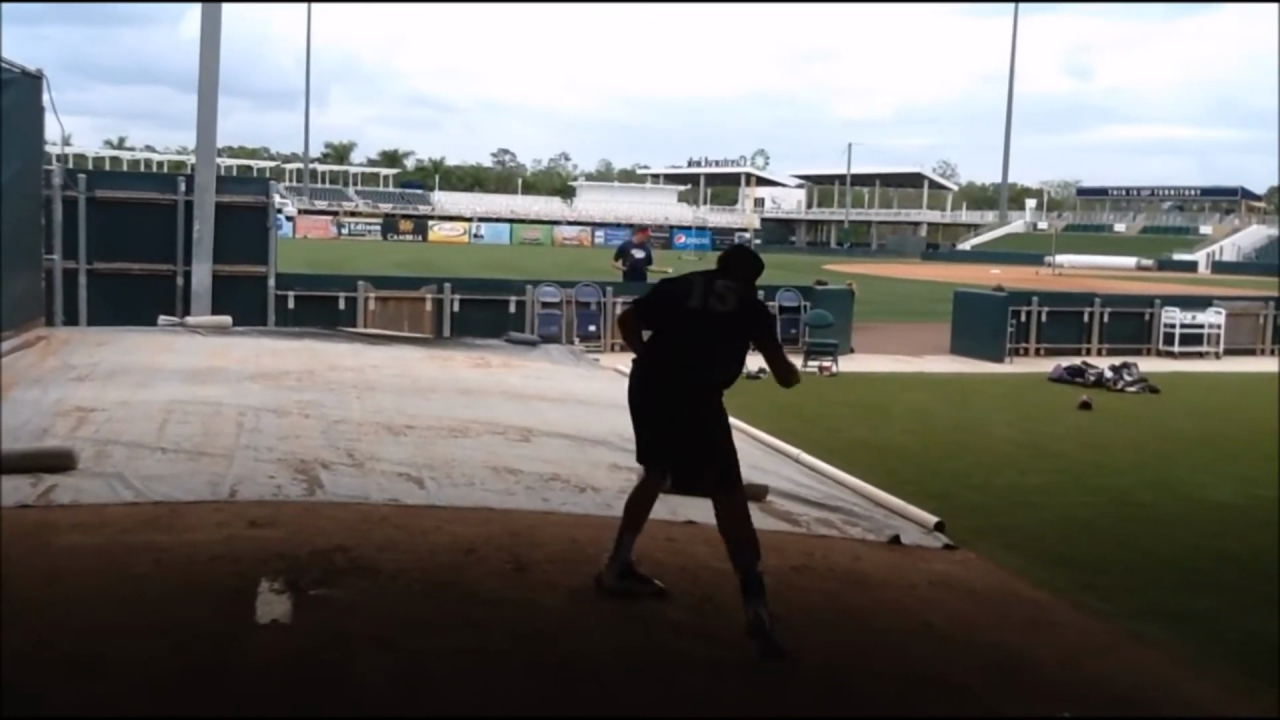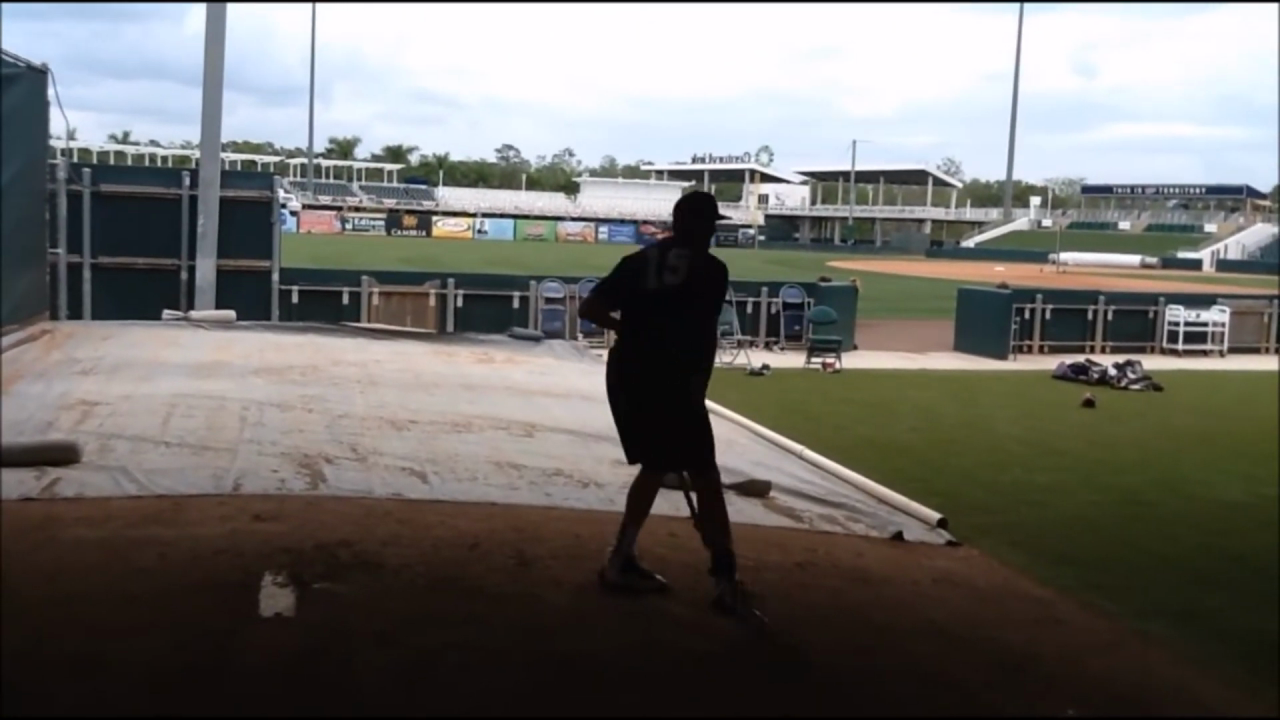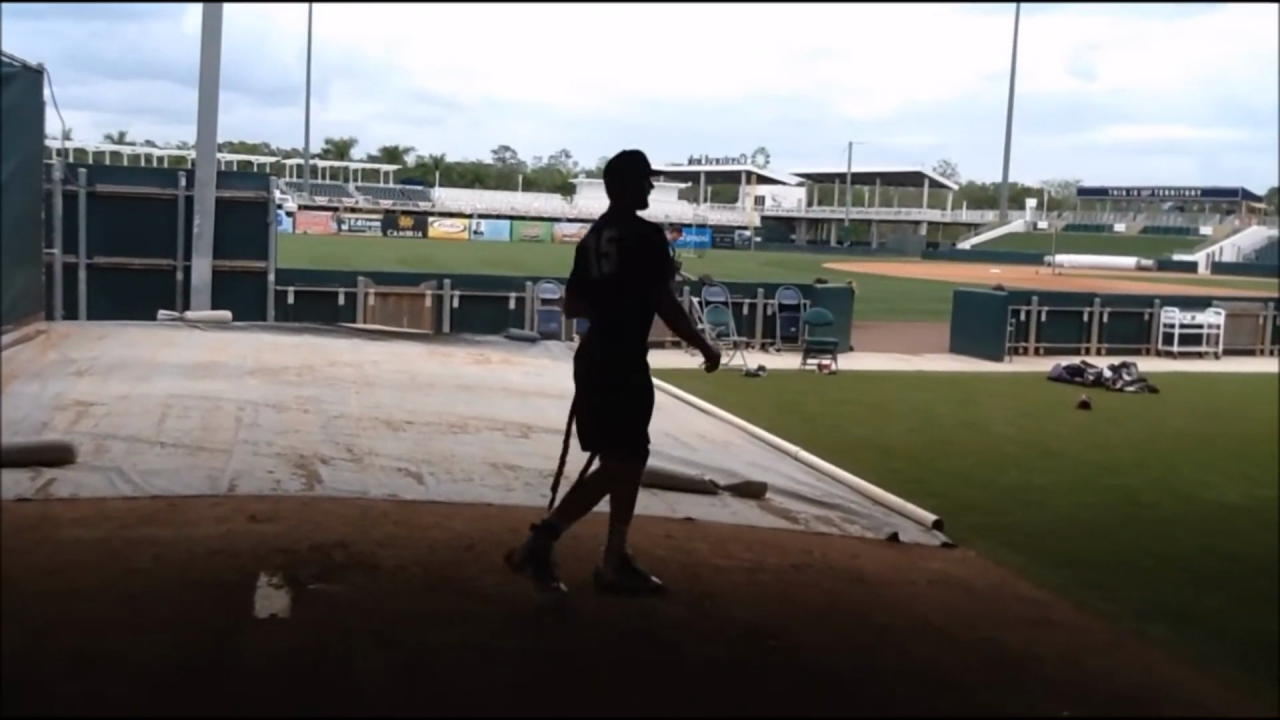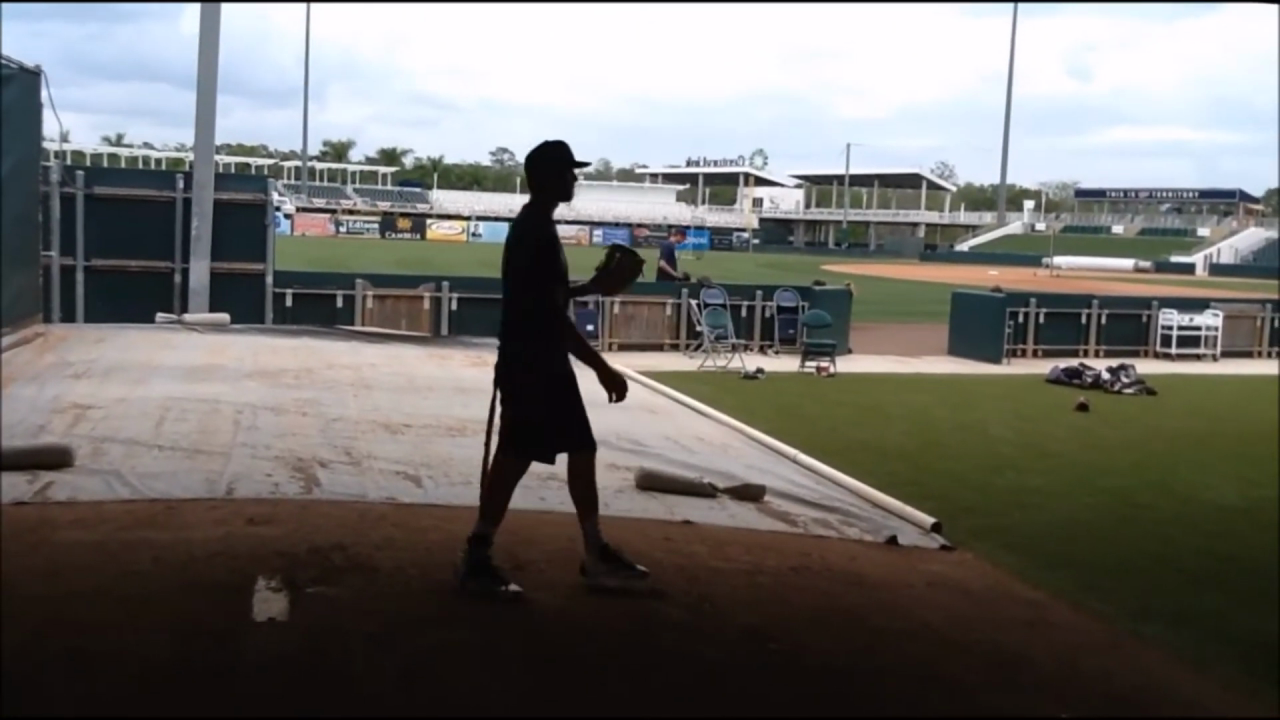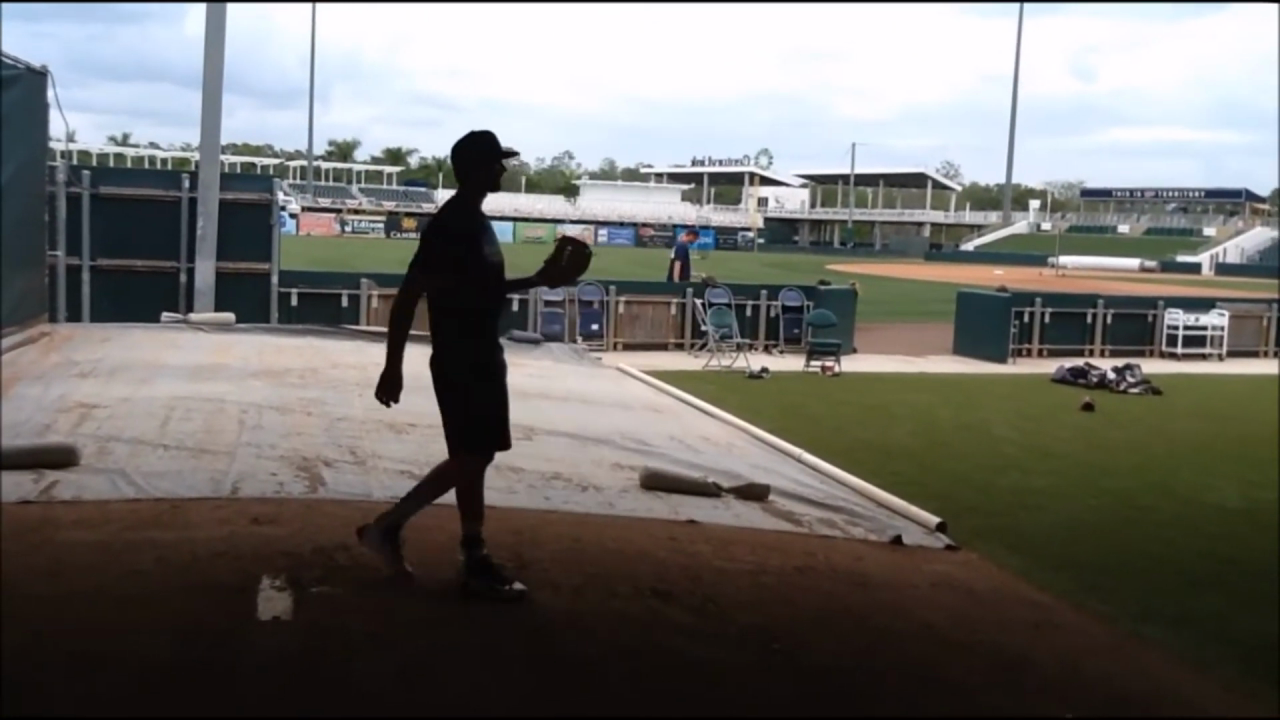
dt=0.4s
person 1, frame 1
left shoulder: (676, 287)
right shoulder: (751, 306)
left elbow: (627, 321)
right elbow: (784, 374)
right wrist: (794, 372)
left hip: (648, 386)
right hip: (696, 396)
left knee: (657, 473)
right knee: (729, 498)
left ankle: (617, 567)
right ankle: (755, 604)
person 1, frame 2
left shoulder: (638, 261)
right shoulder: (711, 269)
left elbow: (589, 309)
right elbow: (705, 340)
right wrist: (697, 396)
left hip: (623, 373)
right hip: (669, 377)
left knee: (657, 465)
right knee: (705, 477)
left ankle: (621, 563)
right ankle: (724, 580)
person 1, frame 3
left shoulder: (592, 238)
right shoulder: (646, 235)
left elbow: (573, 305)
right elbow: (666, 306)
right wrist: (704, 347)
left hip: (593, 356)
right hip: (623, 362)
left knee: (628, 460)
right knee: (621, 463)
left ankle: (615, 560)
right ankle: (539, 543)
person 1, frame 4
left shoulder: (531, 226)
right shoulder: (536, 232)
right elbow: (552, 314)
left wrist: (590, 287)
right wrist: (601, 368)
left hip: (543, 358)
right hip: (530, 361)
left knee: (581, 450)
right knee: (514, 458)
left ankle: (597, 554)
right ankle: (477, 559)
person 1, frame 5
left shoulder: (477, 220)
right shoulder: (450, 223)
right elbow: (408, 296)
left wrist: (533, 281)
right wrist: (394, 367)
left hip: (484, 353)
right hip: (459, 358)
left knee: (473, 454)
right knee: (473, 455)
left ankle: (390, 525)
right ankle: (475, 560)
